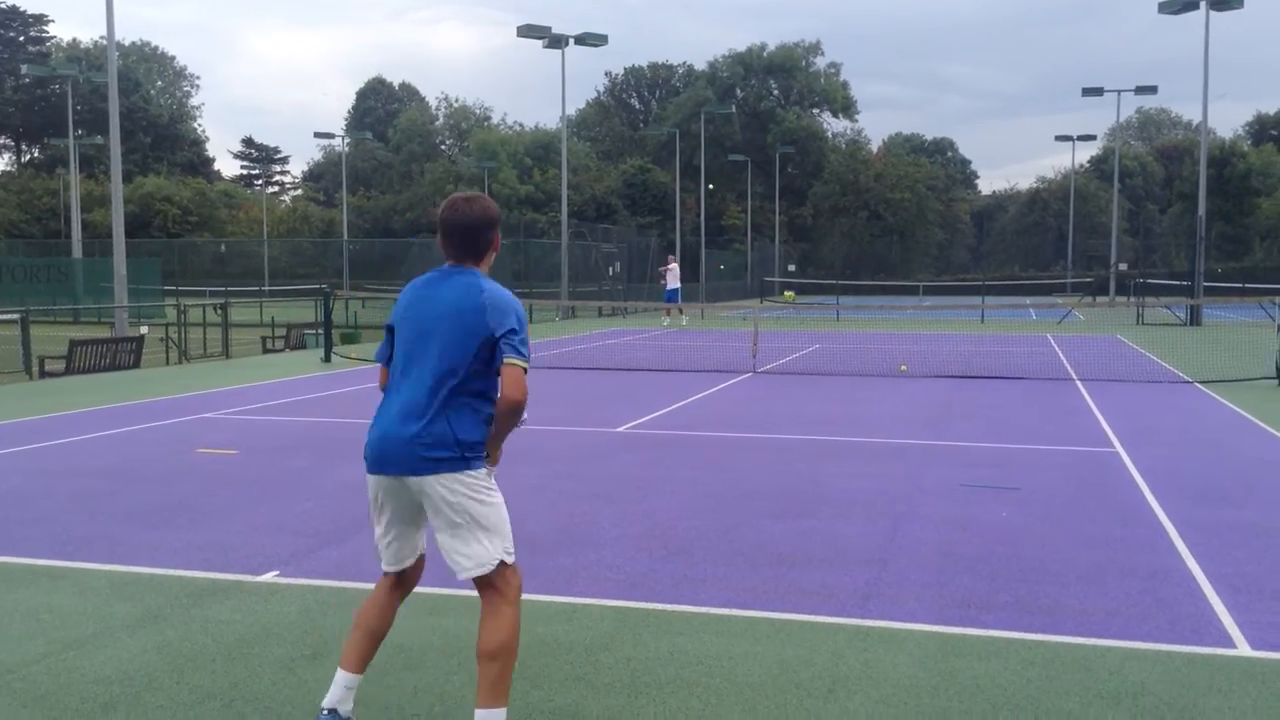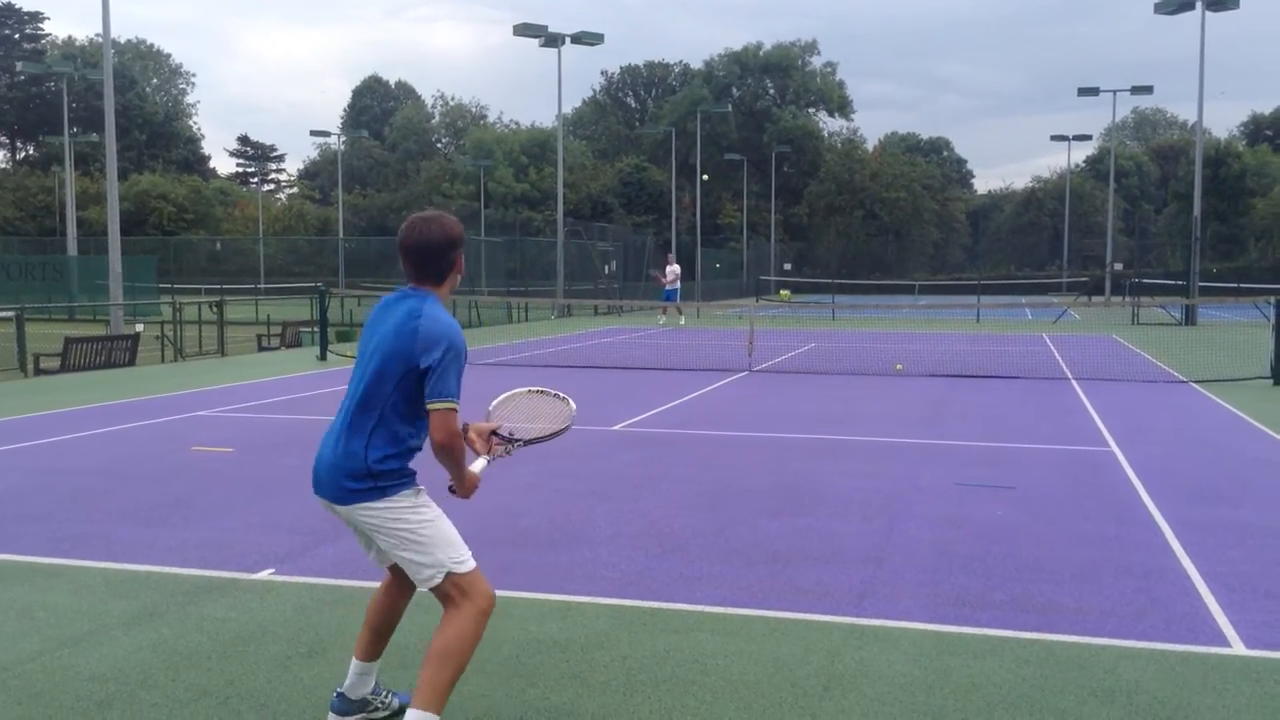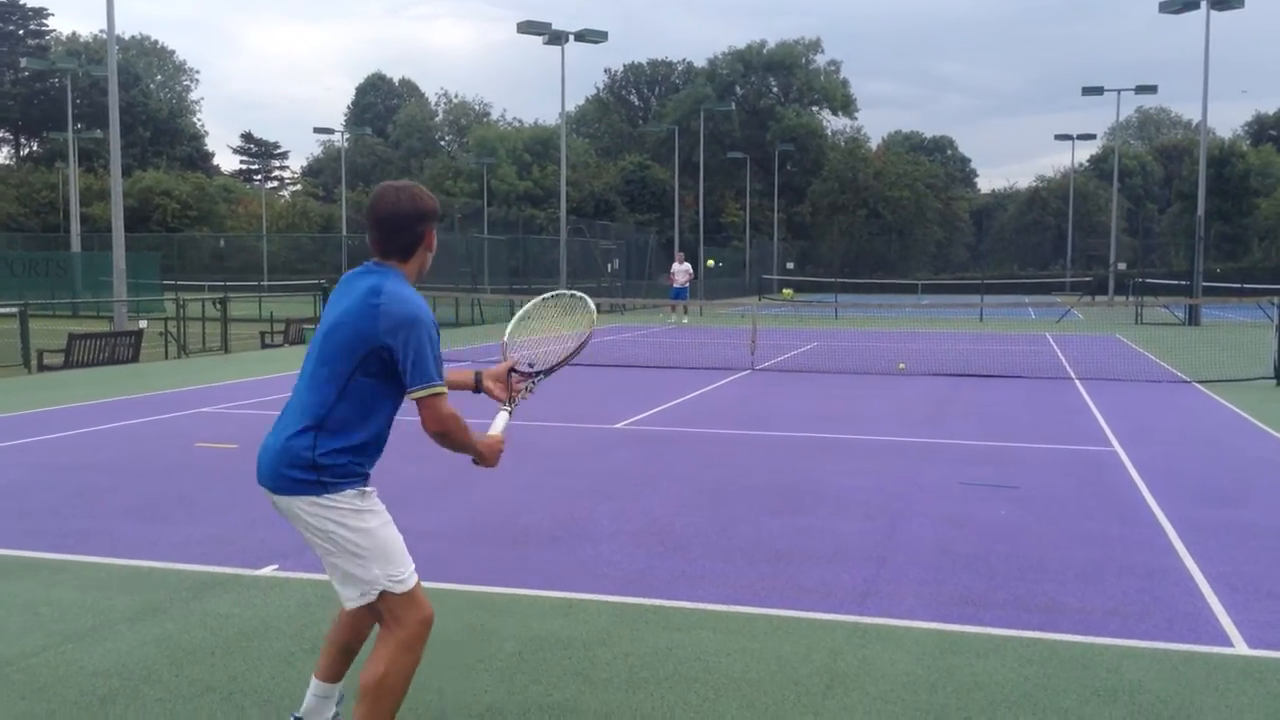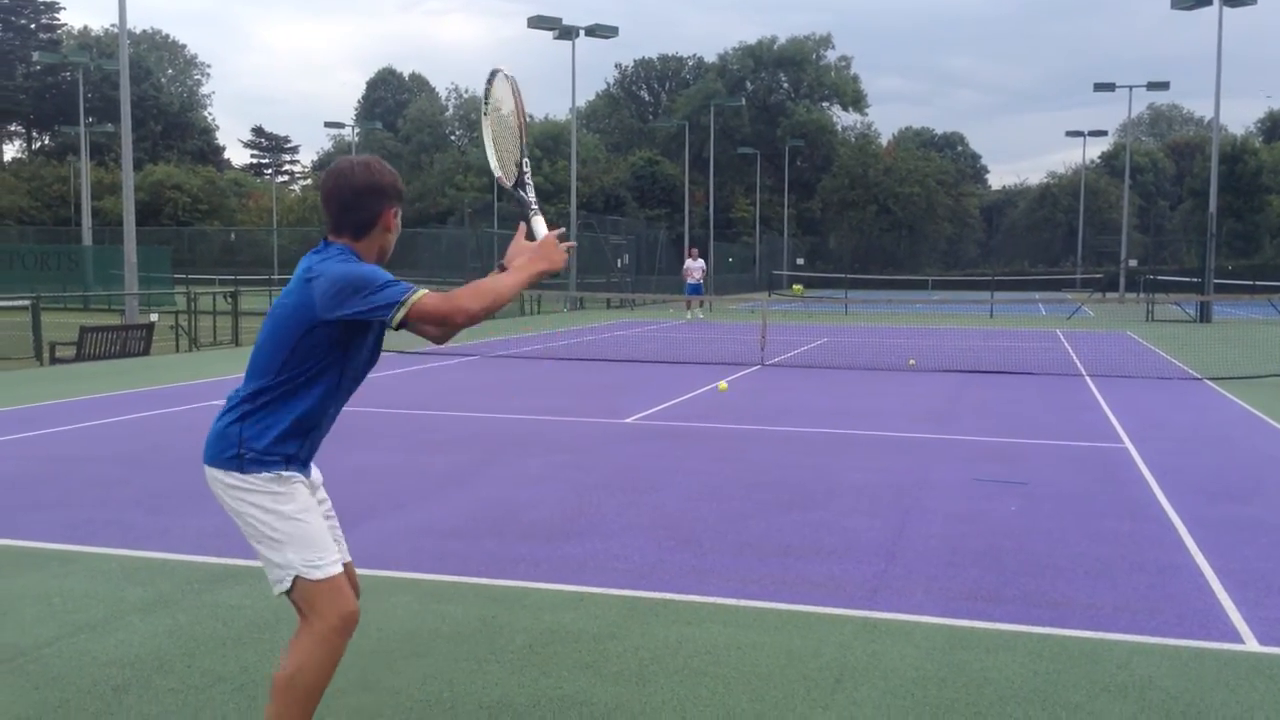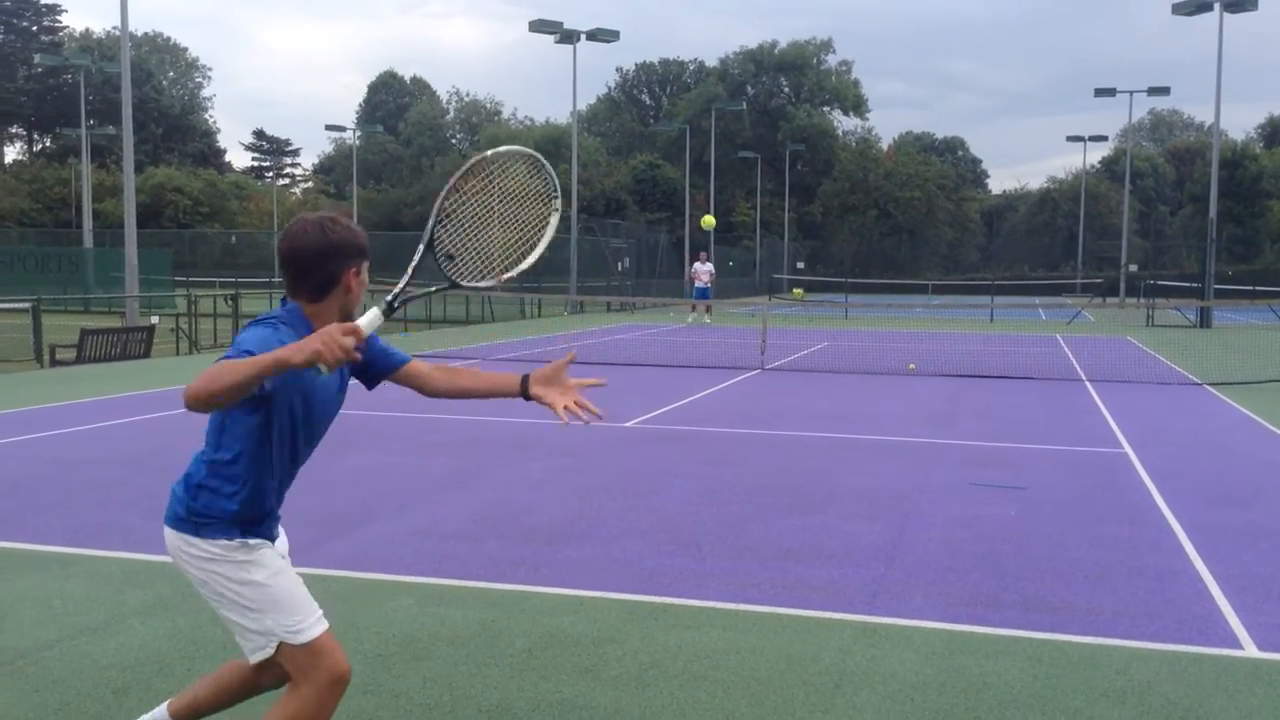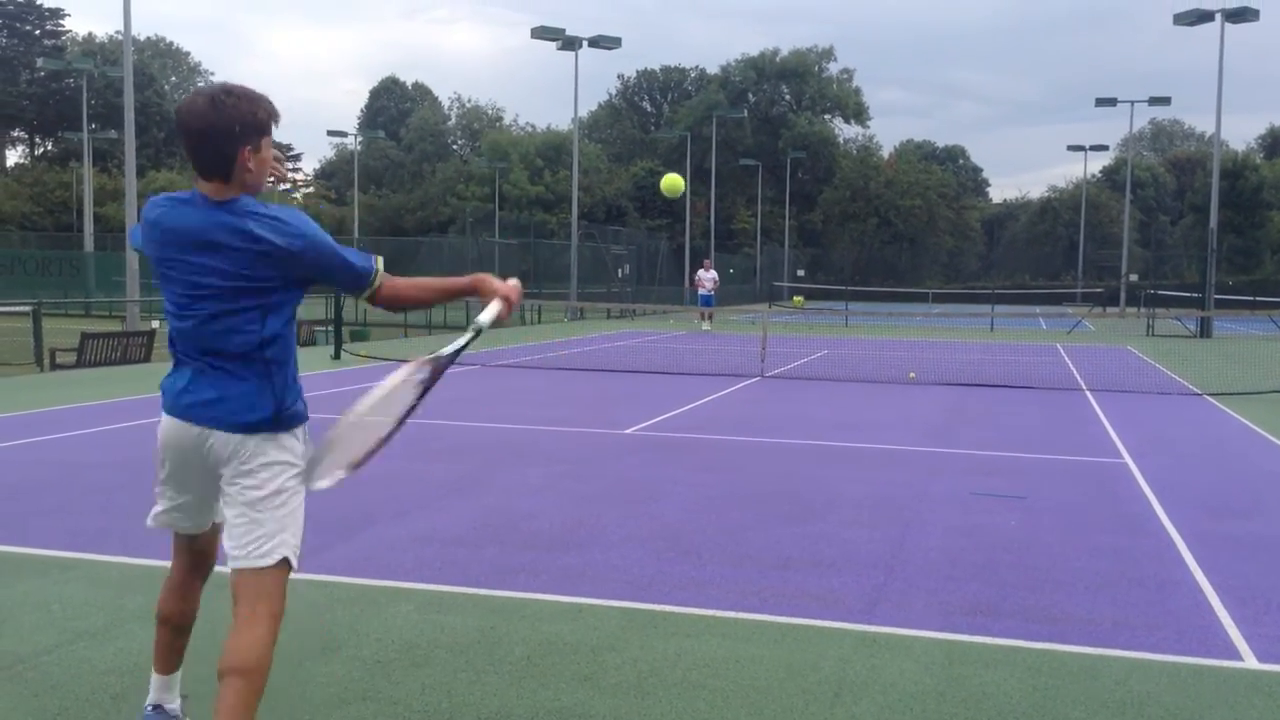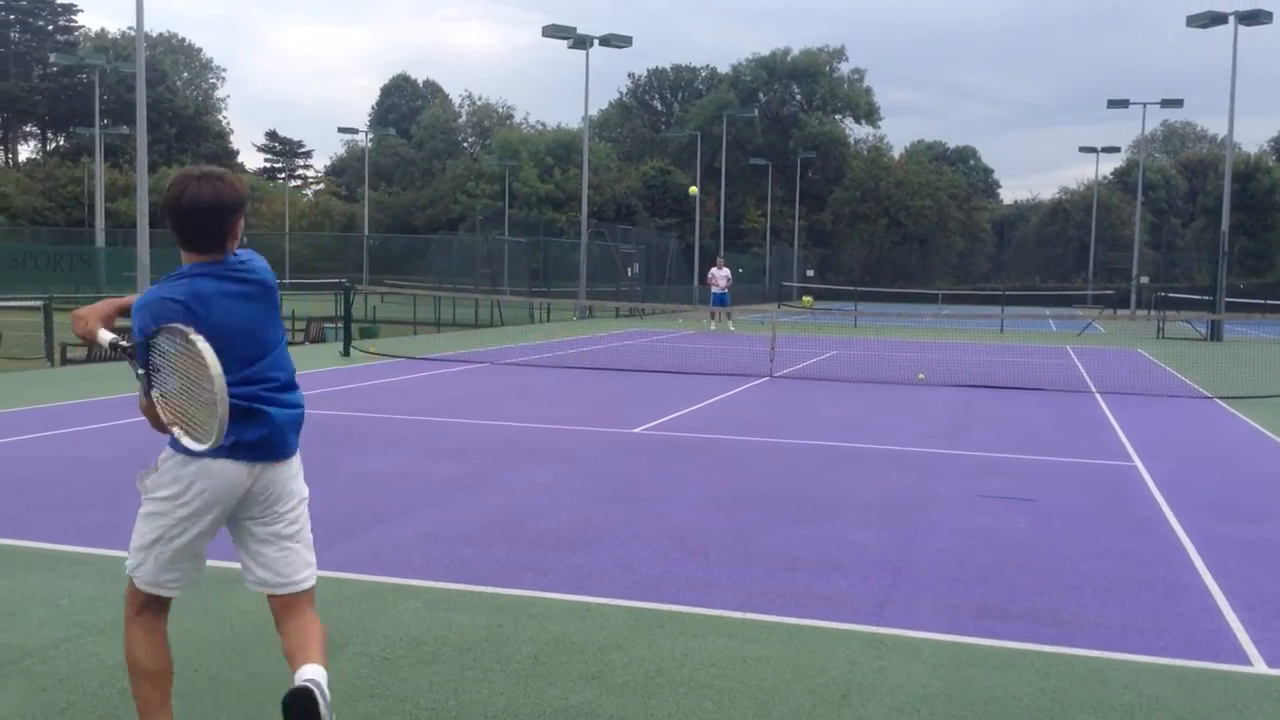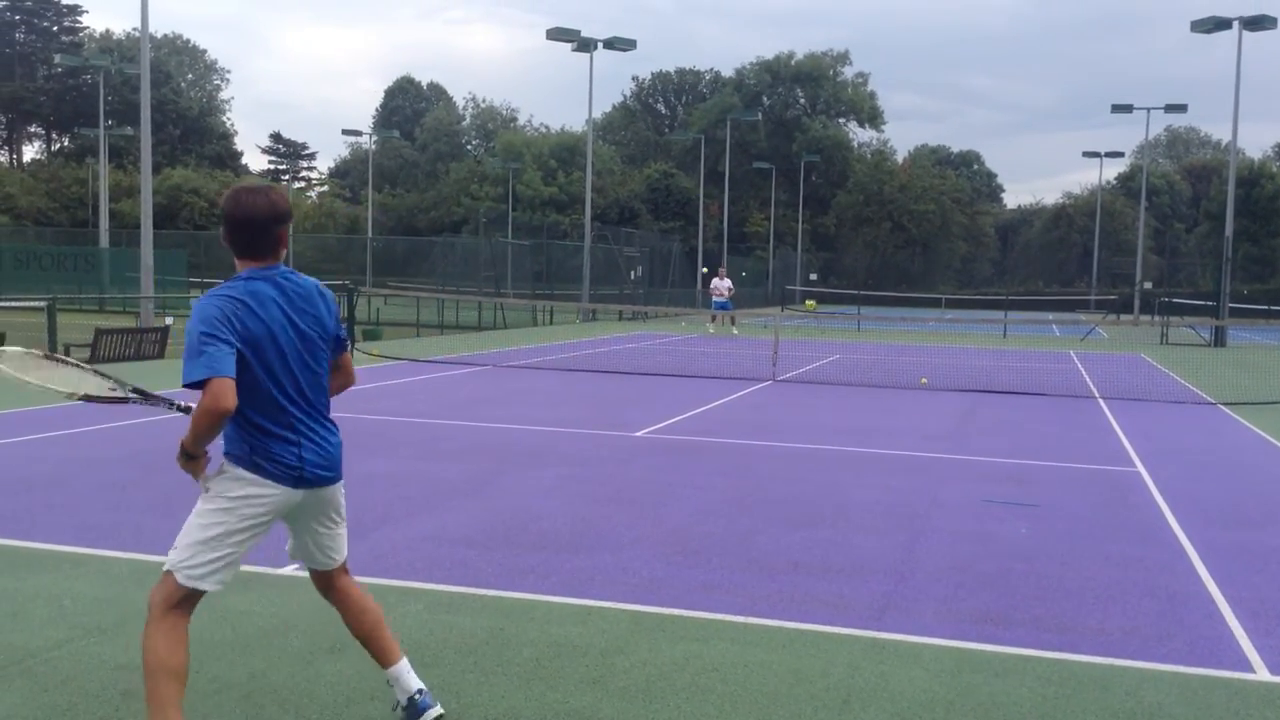
dt=0.3s
person 1, frame 1
left shoulder: (411, 295)
right shoulder: (501, 305)
right elbow: (514, 397)
right wrist: (493, 445)
left hip: (385, 455)
right hip: (448, 462)
left knee: (396, 580)
right knee: (502, 590)
person 1, frame 2
left shoulder: (386, 308)
right shoulder: (441, 332)
right elbow: (442, 435)
left wrist: (467, 430)
right wrist: (462, 476)
left hip: (336, 474)
right hip: (378, 483)
left knee: (405, 571)
right knee: (472, 598)
person 1, frame 3
left shoulder: (358, 287)
right shoulder: (405, 308)
right elbow: (437, 423)
left wrist: (475, 380)
right wrist: (481, 448)
left hip: (302, 468)
right hip: (323, 479)
left knee: (368, 603)
right knee: (410, 617)
person 1, frame 4
left shoulder: (343, 269)
right shoulder: (340, 277)
left elbow: (437, 326)
right elbow: (450, 311)
left wrist: (508, 270)
right wrist: (532, 270)
left hip: (284, 459)
right hip: (254, 465)
left knee: (341, 595)
right knee: (333, 613)
person 1, frame 5
left shoulder: (343, 337)
right shoulder: (265, 339)
left elbow: (431, 377)
right elbow: (202, 392)
left wrist: (529, 385)
right wrist: (295, 355)
left hip: (251, 527)
right hip: (216, 534)
left knee: (285, 660)
right knee: (324, 671)
person 1, frame 6
left shoulder: (158, 216)
right shoulder: (286, 234)
right elbow: (388, 293)
left wrist: (242, 189)
right wrist: (477, 285)
left hip: (183, 419)
right hip: (259, 430)
left knee: (191, 562)
right knee: (257, 604)
person 1, frame 7
left shoulder: (158, 305)
right shoulder: (257, 270)
left elbow: (164, 415)
left wrist: (126, 357)
right wrist: (112, 309)
left hip: (200, 466)
right hip: (275, 462)
left knee: (146, 609)
right knee: (296, 612)
person 1, frame 8
left shoulder: (217, 308)
right shoulder: (318, 296)
left elbow: (220, 401)
right elbow: (344, 376)
left wrist: (189, 444)
left hip: (256, 475)
right hip: (323, 468)
left knee: (168, 607)
right knee: (336, 580)
